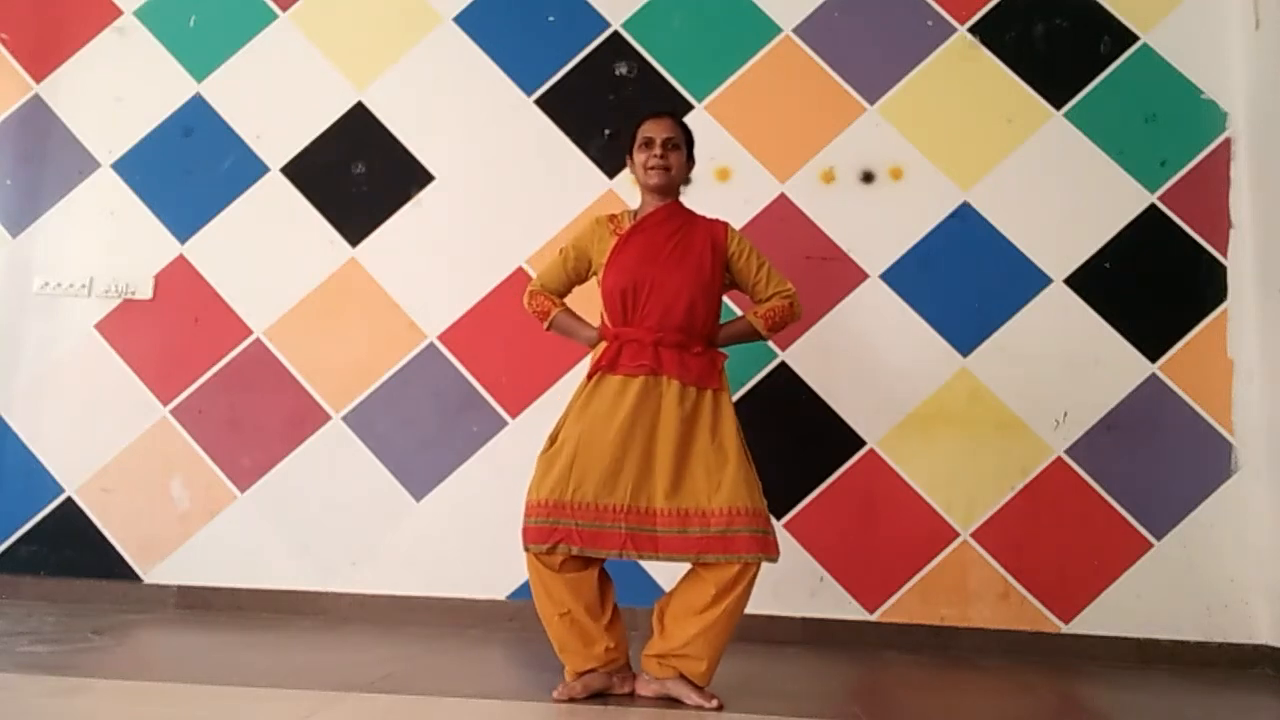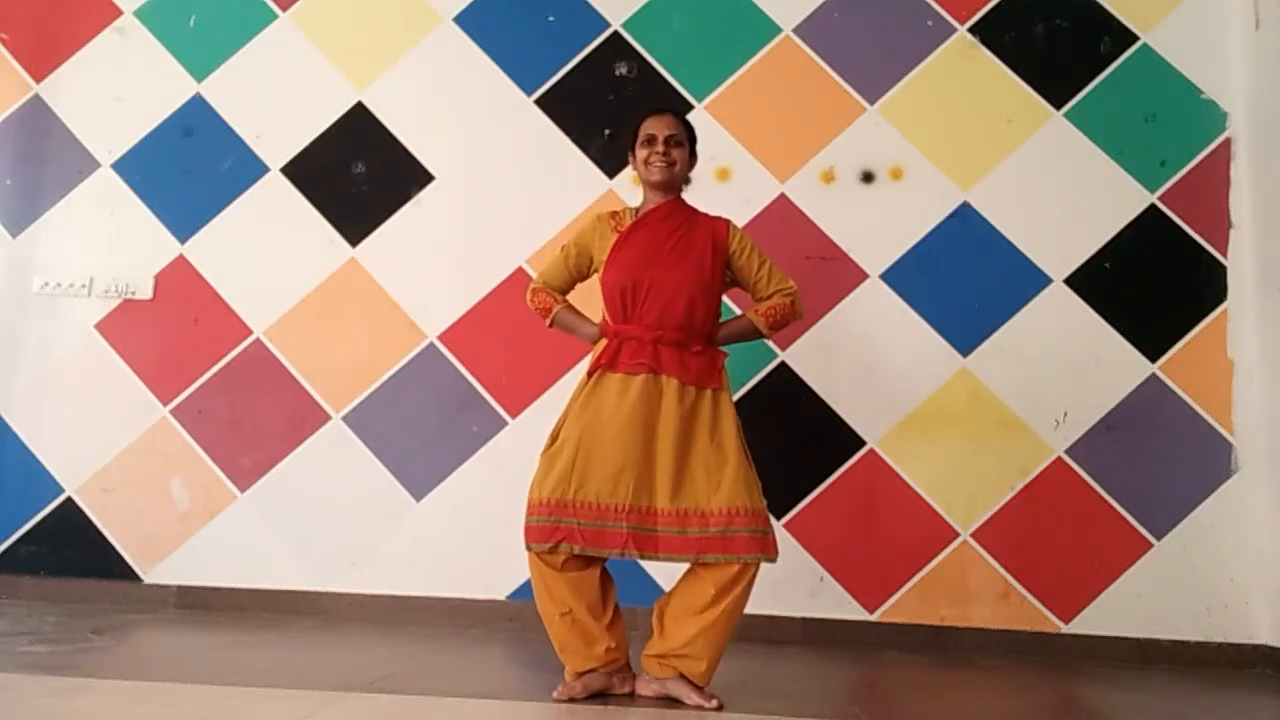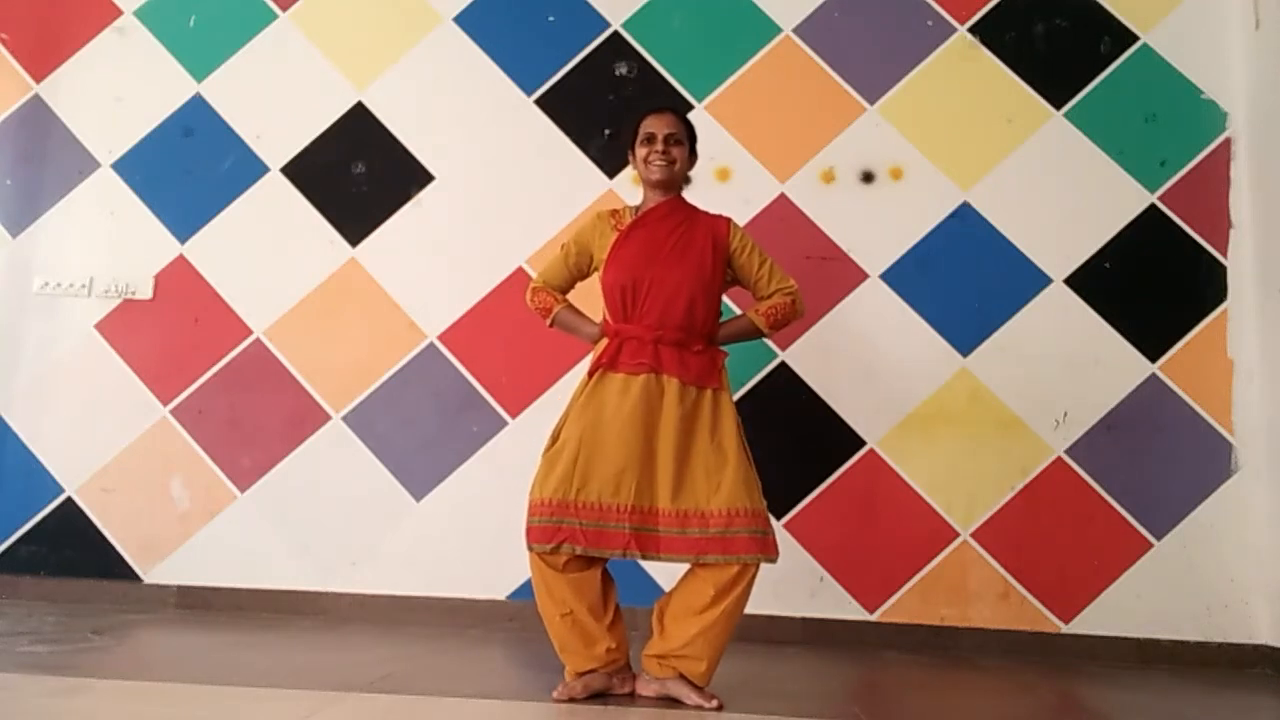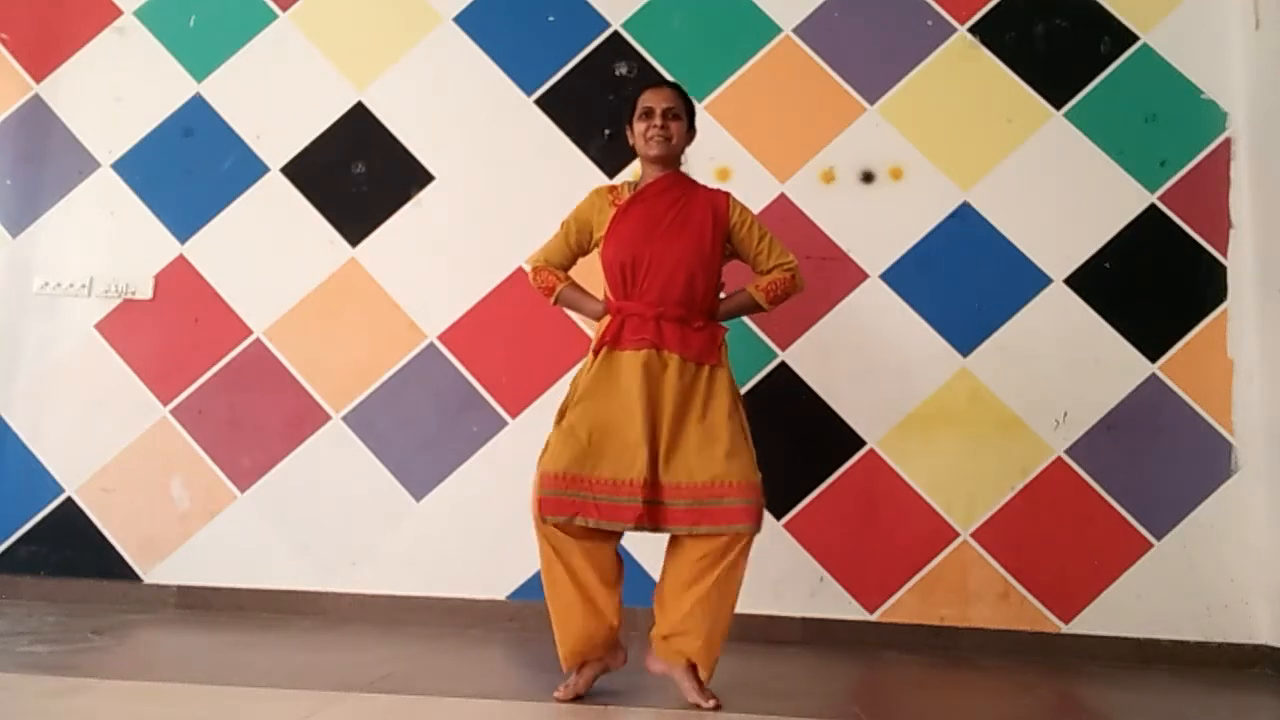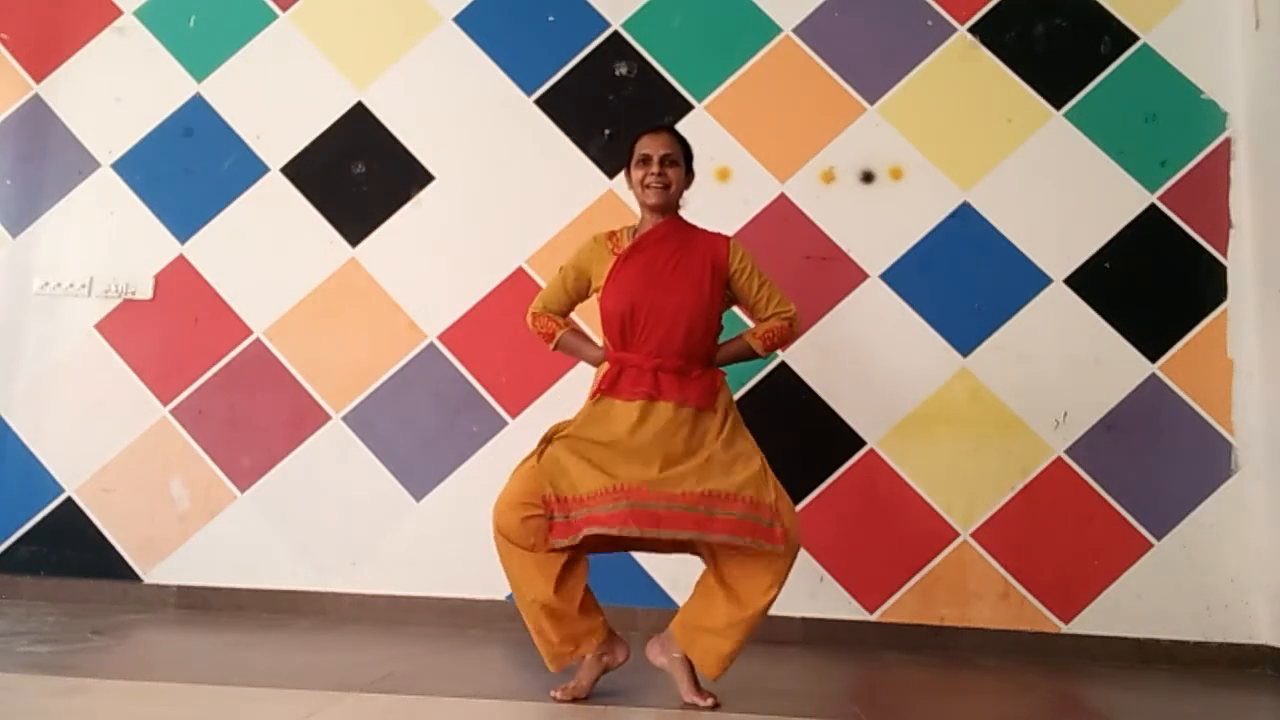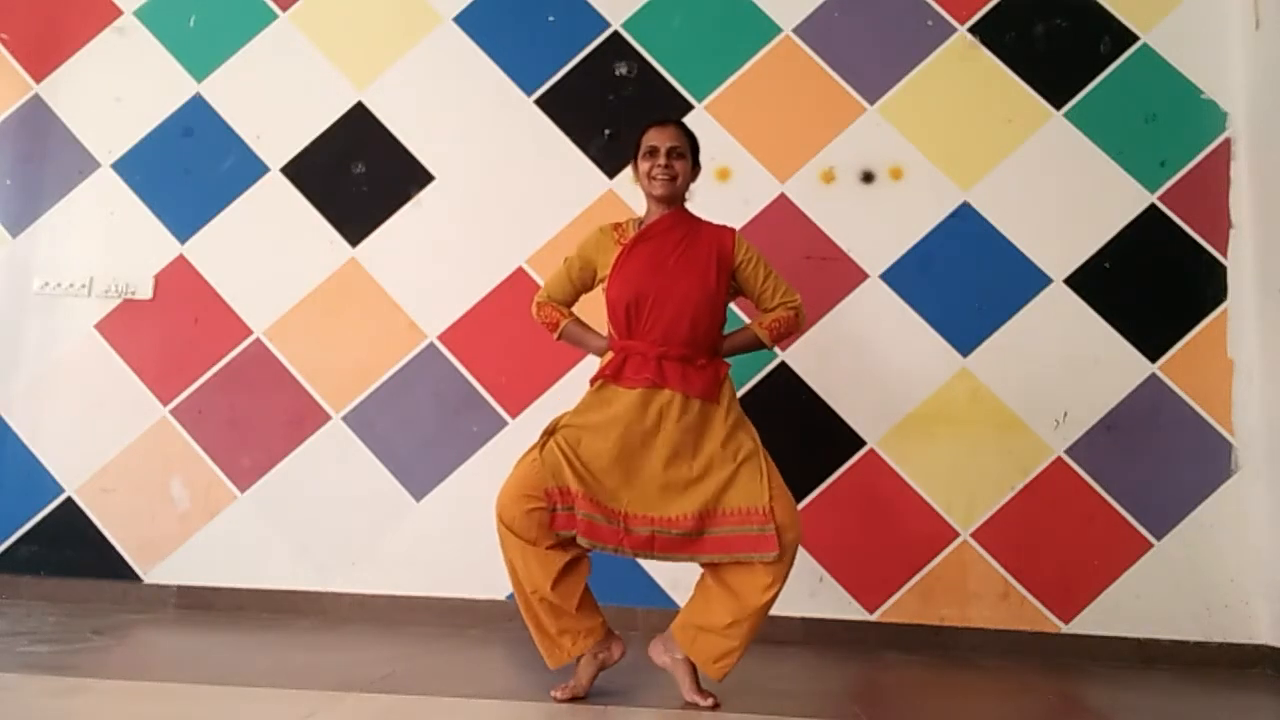
dt=0.3s
person 1, frame 1
left shoulder: (718, 237)
right shoulder: (604, 233)
left elbow: (783, 301)
right elbow: (538, 294)
left wrist: (713, 337)
right wrist: (597, 337)
left hip: (693, 404)
right hip: (615, 396)
left knee: (737, 540)
right knee: (552, 528)
left ankle: (670, 666)
right ankle: (600, 663)
person 1, frame 2
left shoulder: (719, 234)
right shoulder: (605, 229)
left elbow: (784, 299)
right elbow: (541, 290)
left wrist: (715, 334)
right wrist: (597, 333)
left hip: (693, 402)
right hip: (615, 395)
left knee: (735, 538)
right knee: (555, 527)
left ankle: (669, 666)
right ankle: (601, 663)
person 1, frame 3
left shoulder: (720, 233)
right shoulder: (605, 227)
left elbow: (785, 298)
right elbow: (540, 290)
left wrist: (713, 335)
right wrist: (599, 333)
left hip: (694, 402)
right hip: (615, 395)
left knee: (733, 540)
right knee: (557, 528)
left ankle: (670, 666)
right ankle: (601, 663)
person 1, frame 4
left shoulder: (719, 207)
right shoulder: (604, 203)
left elbow: (785, 272)
right elbow: (544, 267)
left wrist: (717, 310)
right wrist: (598, 310)
left hip: (694, 377)
right hip: (618, 371)
left knee: (724, 518)
right knee: (561, 504)
left ankle: (676, 651)
right ankle: (595, 647)
person 1, frame 5
left shoulder: (720, 252)
right shoulder: (601, 251)
left elbow: (782, 319)
right elbow: (541, 313)
left wrist: (713, 355)
right wrist: (599, 358)
left hip: (700, 427)
right hip: (615, 421)
left knee: (772, 542)
right knee: (516, 515)
left ankle: (680, 644)
right ankle: (595, 644)
person 1, frame 6
left shoulder: (725, 244)
right shoulder: (608, 242)
left elbow: (788, 311)
right elbow: (547, 304)
left wrist: (718, 346)
right wrist: (604, 346)
left hip: (702, 415)
right hip: (619, 408)
left knee: (772, 534)
right knee: (520, 505)
left ankle: (684, 644)
right ankle: (590, 640)
